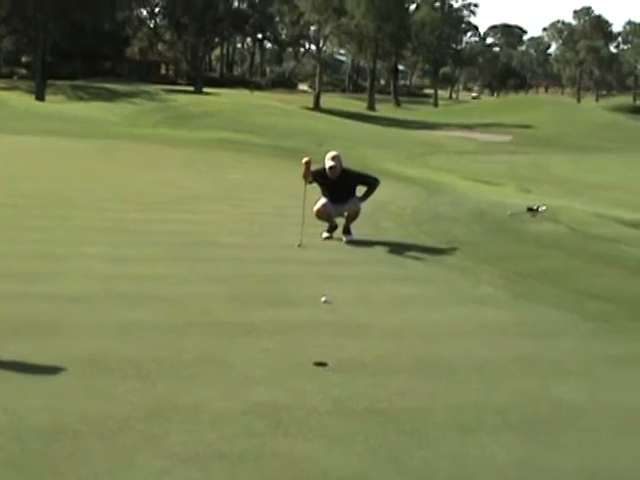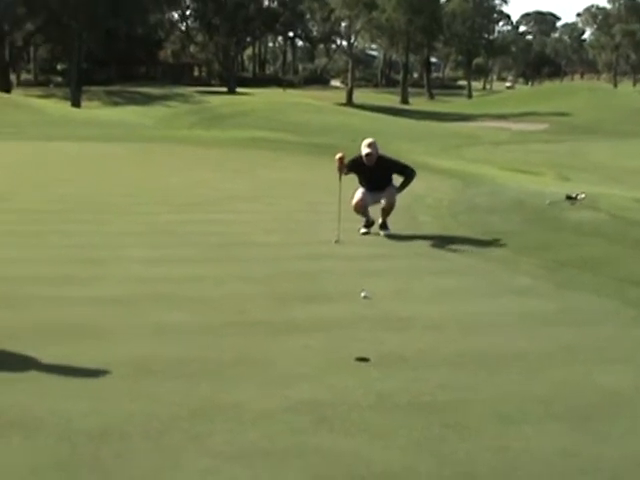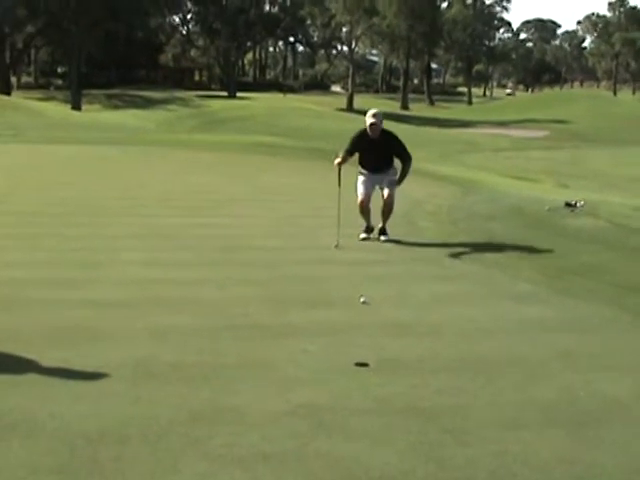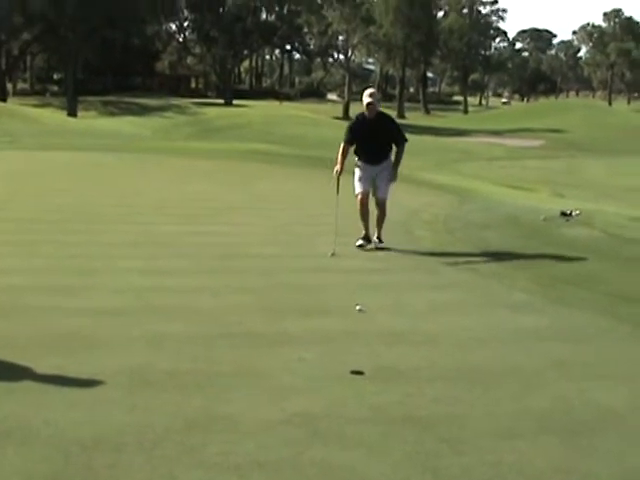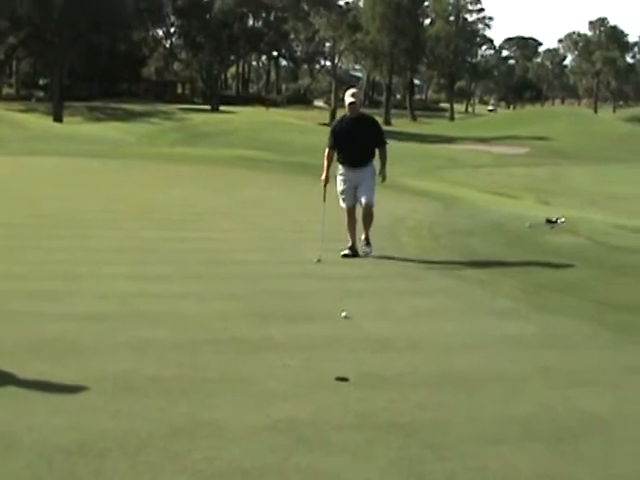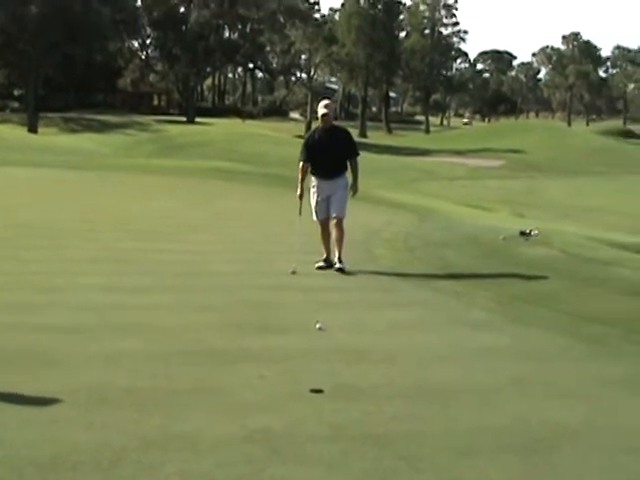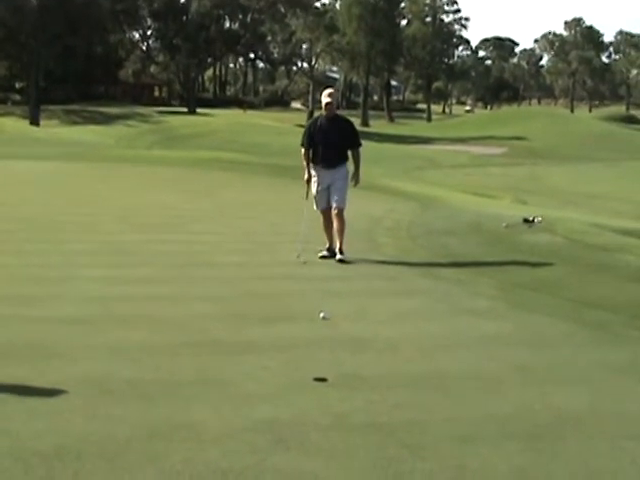
dt=0.3s
person 1, frame 1
left shoulder: (350, 175)
right shoulder: (321, 173)
left elbow: (375, 181)
right elbow: (308, 178)
left wrist: (362, 198)
right wrist: (307, 167)
left hip: (347, 203)
right hip: (330, 202)
left knee: (355, 207)
right knee: (318, 210)
left ankle: (347, 227)
right ankle: (332, 225)
person 1, frame 2
left shoulder: (387, 162)
right shoulder: (357, 161)
left elbow: (411, 173)
right elbow: (342, 171)
left wrist: (399, 189)
right wrist: (340, 162)
left hip: (384, 190)
right hip: (367, 191)
left knee: (390, 200)
right knee: (357, 204)
left ankle: (383, 221)
right ankle: (368, 220)
person 1, frame 3
left shoulder: (391, 139)
right shoulder: (359, 136)
left elbow: (407, 159)
right elbow: (347, 154)
left wrist: (400, 180)
right wrist: (340, 161)
left hip: (387, 173)
right hip: (366, 173)
left knee: (388, 198)
right knee: (362, 201)
left ankle: (383, 228)
right ankle: (368, 226)
person 1, frame 4
left shoulder: (388, 121)
right shoulder: (357, 122)
left elbow: (401, 144)
right elbow: (346, 145)
left wrist: (395, 167)
right wrist: (340, 165)
left hip: (383, 165)
right hip: (363, 165)
left knee: (381, 202)
right knee: (362, 199)
left ankle: (378, 236)
right ankle: (366, 235)
person 1, frame 5
left shoulder: (371, 123)
right shoulder: (339, 125)
left elbow: (381, 146)
right elbow: (330, 150)
left wrist: (383, 168)
right wrist: (326, 172)
left hip: (366, 170)
right hip: (345, 171)
left knee: (368, 206)
right knee: (349, 209)
left ankle: (366, 238)
right ankle: (352, 246)
person 1, frame 6
left shoulder: (343, 134)
right shoulder: (311, 137)
left elbow: (353, 159)
right elbow: (304, 163)
left wrist: (355, 181)
right wrist: (300, 185)
left hip: (339, 182)
right hip: (318, 182)
left knee: (337, 220)
right knee: (323, 222)
left ankle: (338, 258)
right ankle: (327, 257)
person 1, frame 7
left shoulder: (346, 124)
right shoulder: (313, 124)
left elbow: (355, 149)
right elbow: (305, 149)
left wrist: (357, 171)
right wrist: (307, 170)
left hip: (339, 171)
right hip: (319, 172)
left knee: (337, 210)
right knee: (325, 211)
left ankle: (340, 249)
right ankle: (330, 246)
